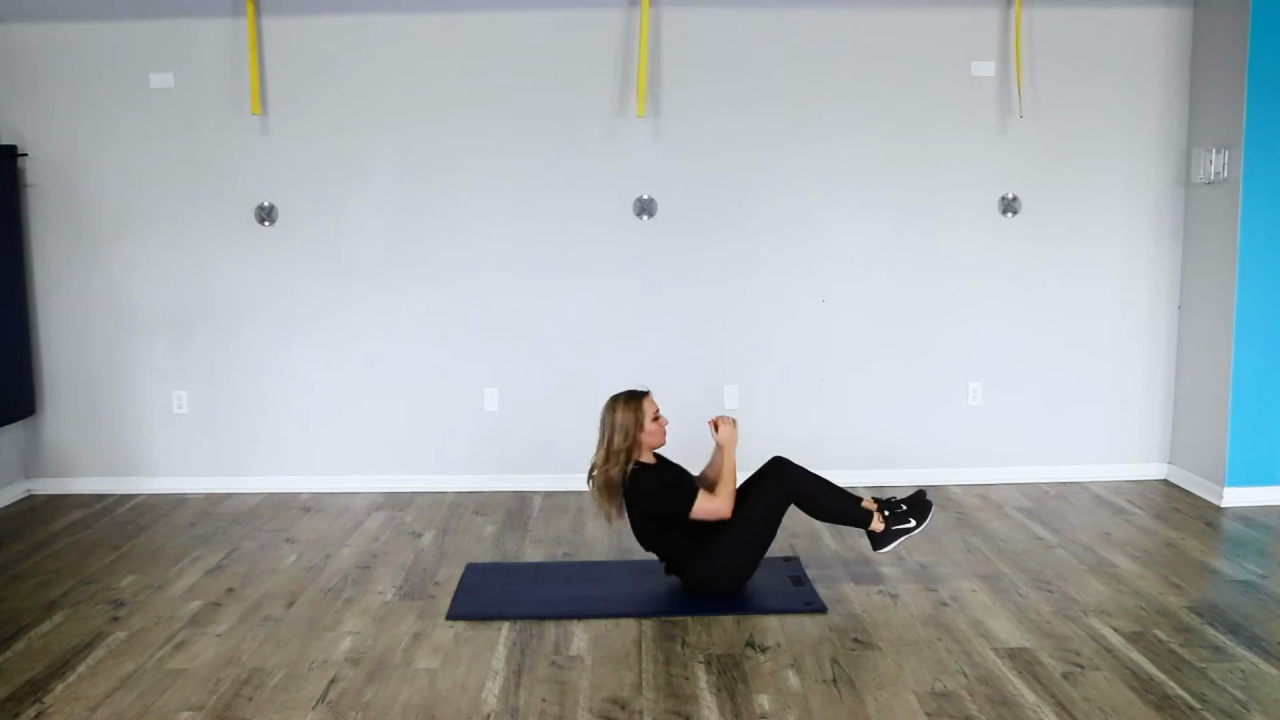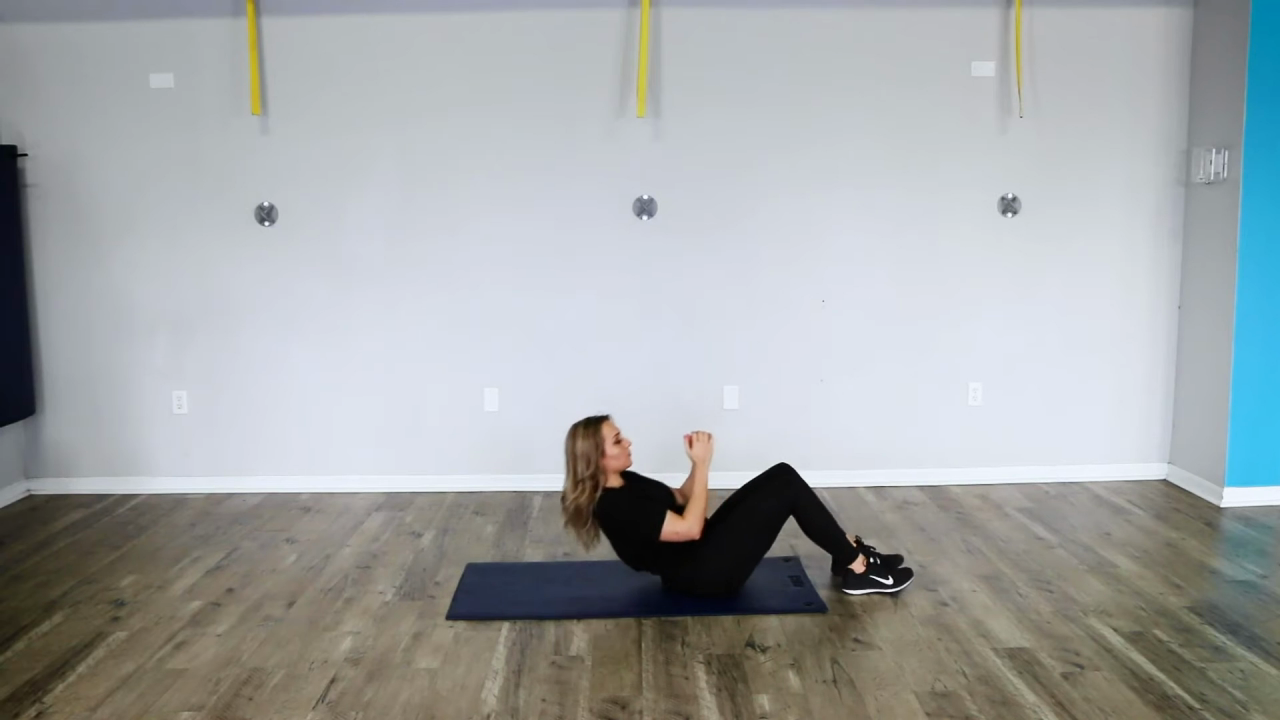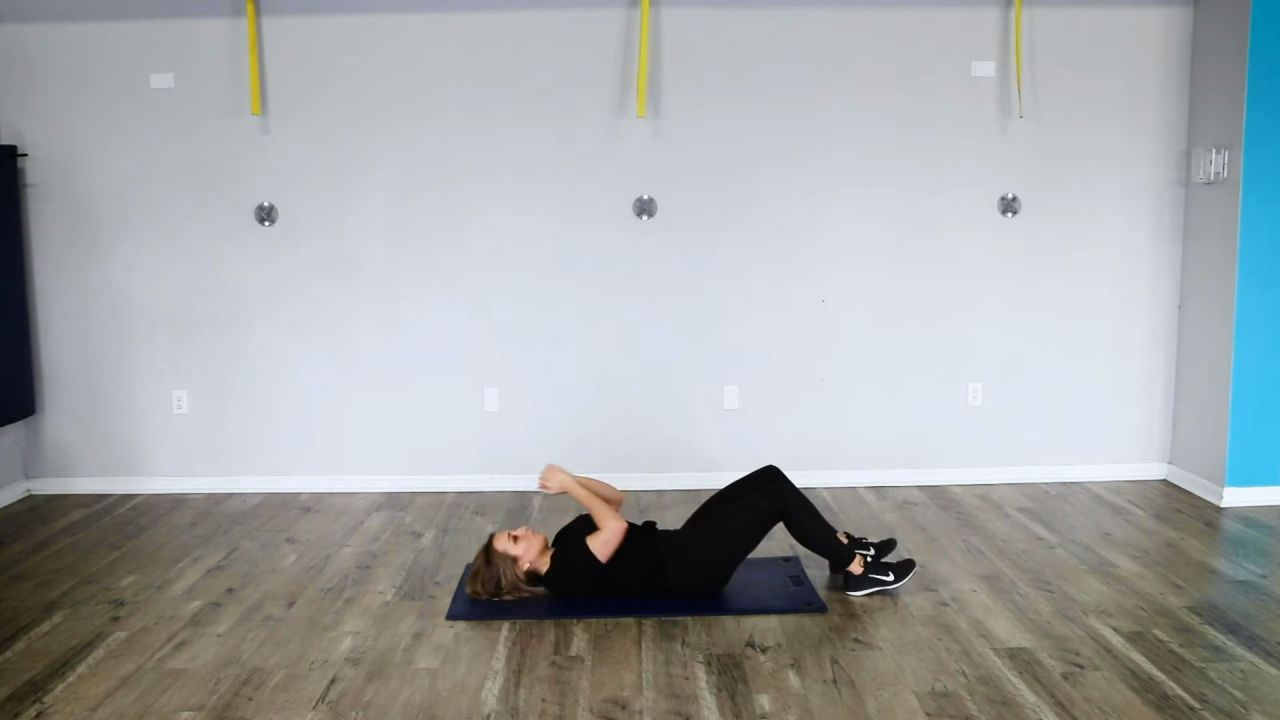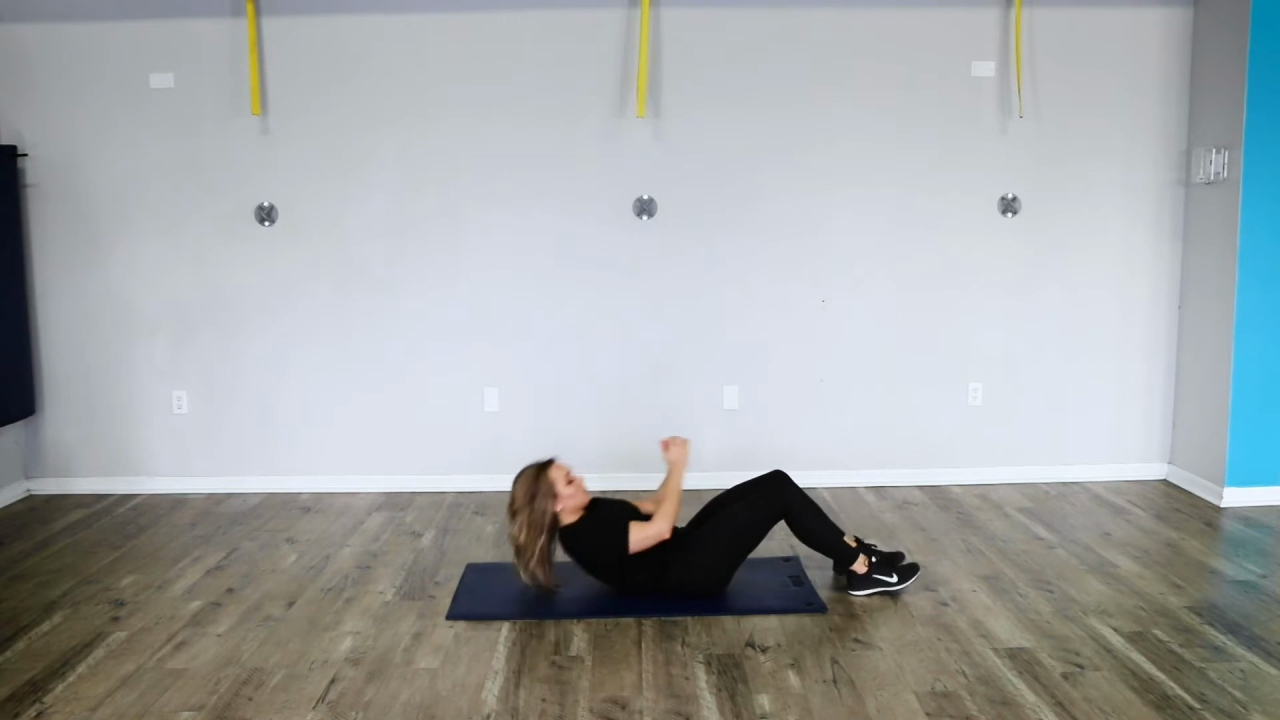
dt=0.7s
person 1, frame 1
left shoulder: (650, 464)
right shoulder: (645, 484)
left elbow: (701, 488)
right elbow: (723, 506)
left wrist: (720, 448)
right wrist: (728, 447)
left hip: (712, 546)
right hip: (712, 570)
left knee: (778, 468)
right knee: (784, 481)
left ankle: (875, 508)
right ankle: (881, 526)
person 1, frame 2
left shoulder: (624, 482)
right shoulder: (616, 506)
left elbow: (680, 501)
right elbow: (690, 527)
left wrist: (697, 464)
right wrist: (701, 463)
left hip: (703, 549)
right hip: (705, 572)
left knee: (781, 474)
right knee: (789, 489)
left ankle: (851, 549)
right ankle: (857, 570)
person 1, frame 3
left shoulder: (564, 543)
right shoulder: (567, 575)
left elbow: (615, 500)
right elbow: (615, 527)
left wrist: (571, 481)
right wrist: (569, 486)
left hip: (679, 547)
right hip: (690, 570)
left knee: (770, 478)
right knee: (779, 497)
left ankle: (846, 548)
right ankle: (859, 571)
person 1, frame 4
left shoulder: (588, 516)
right shoulder: (586, 538)
left elbow: (651, 509)
right elbow: (661, 529)
left wrist: (673, 467)
right wrist: (676, 469)
left hip: (687, 546)
right hip: (691, 571)
left knee: (776, 481)
right knee: (780, 497)
left ankle: (850, 548)
right ankle: (862, 571)
